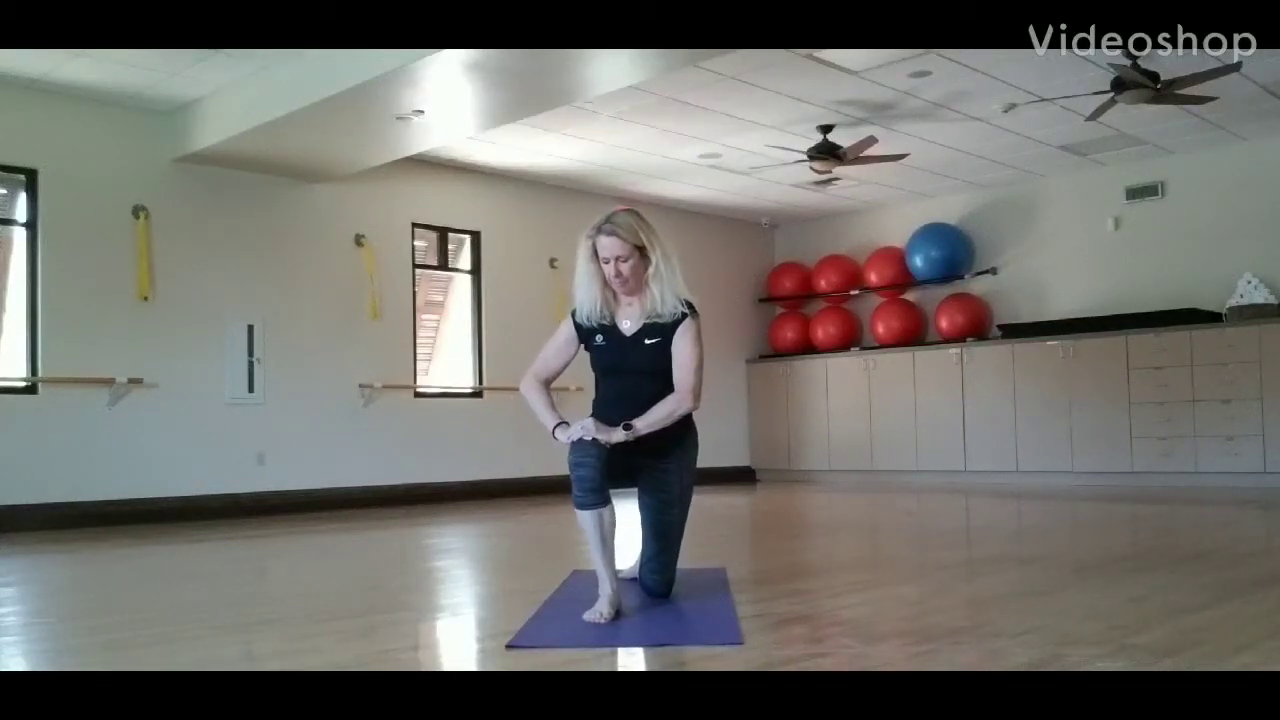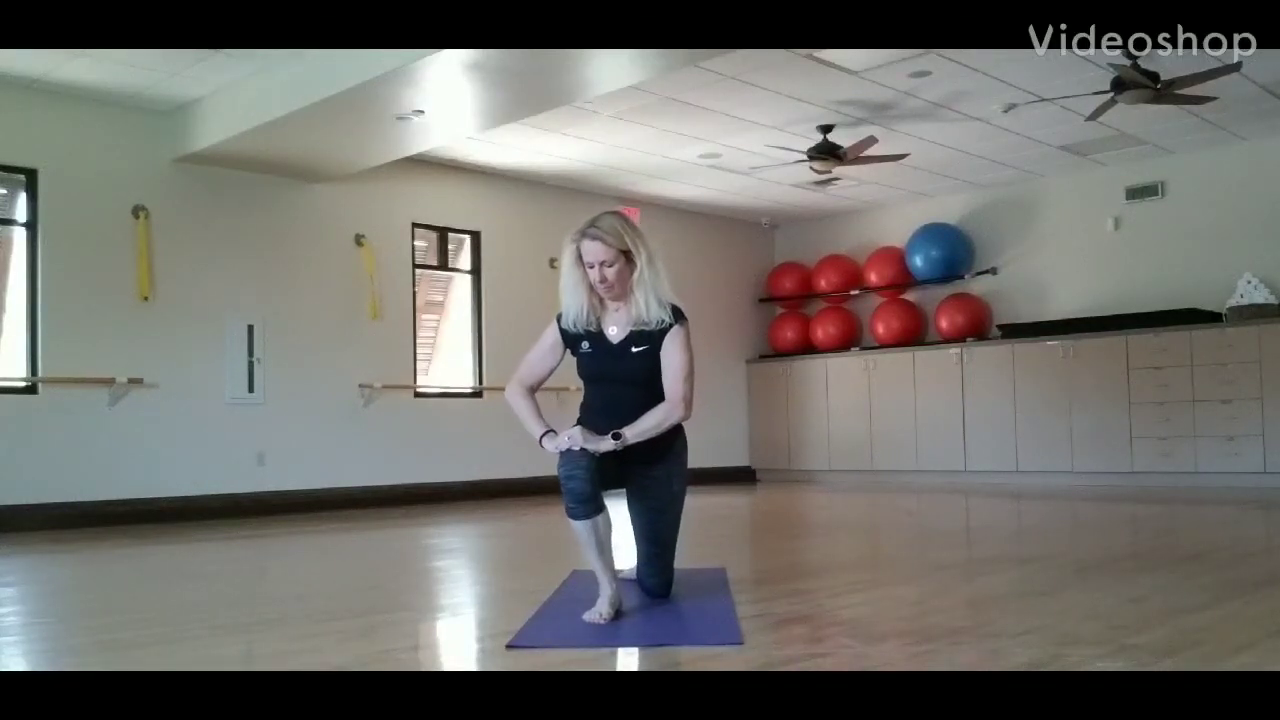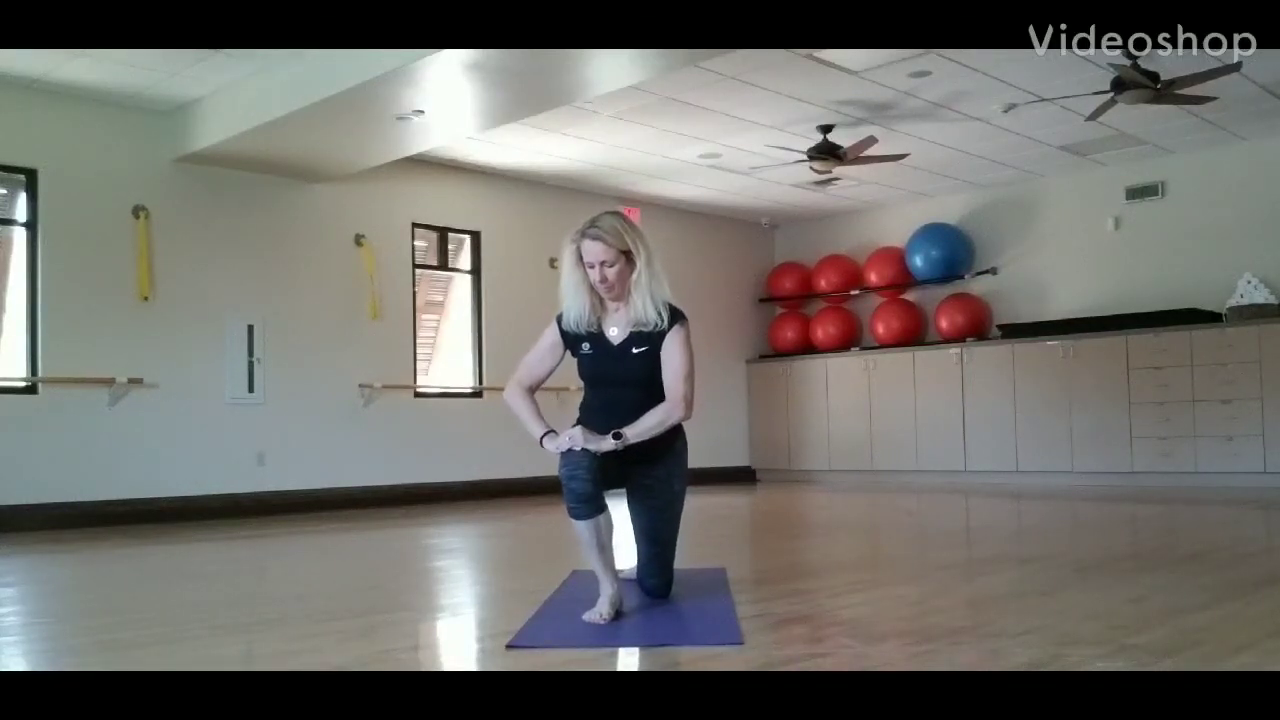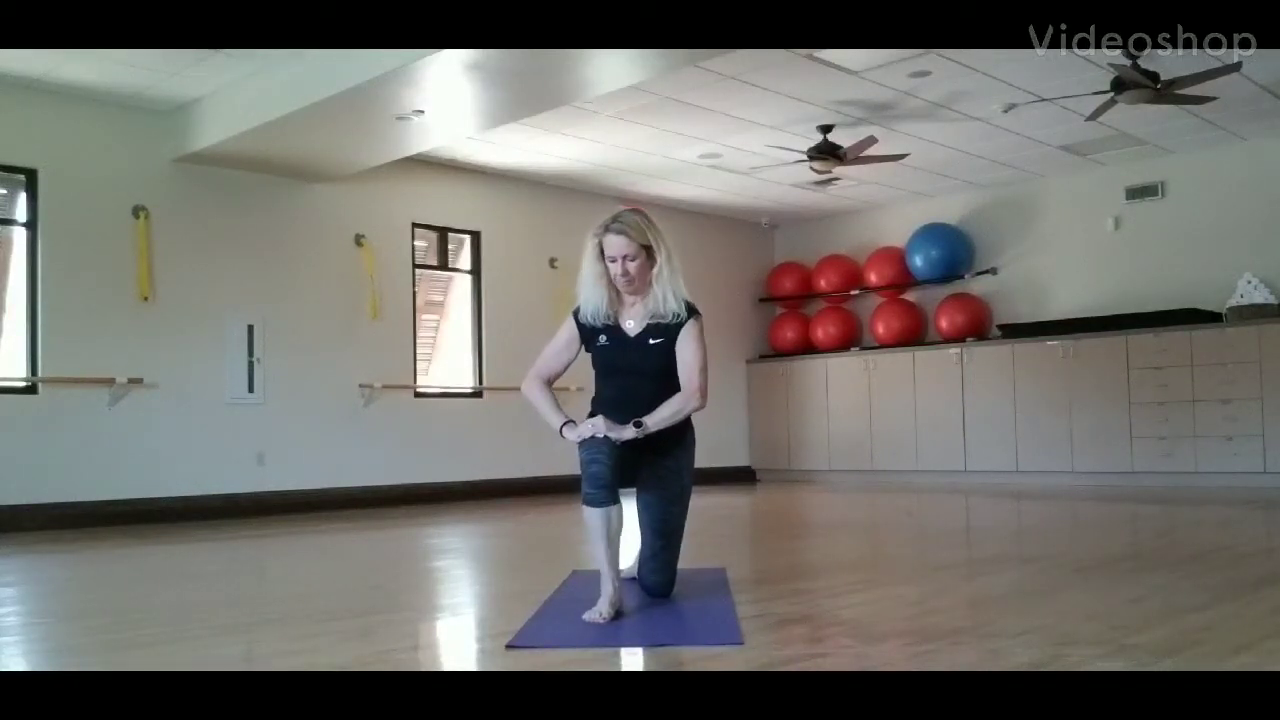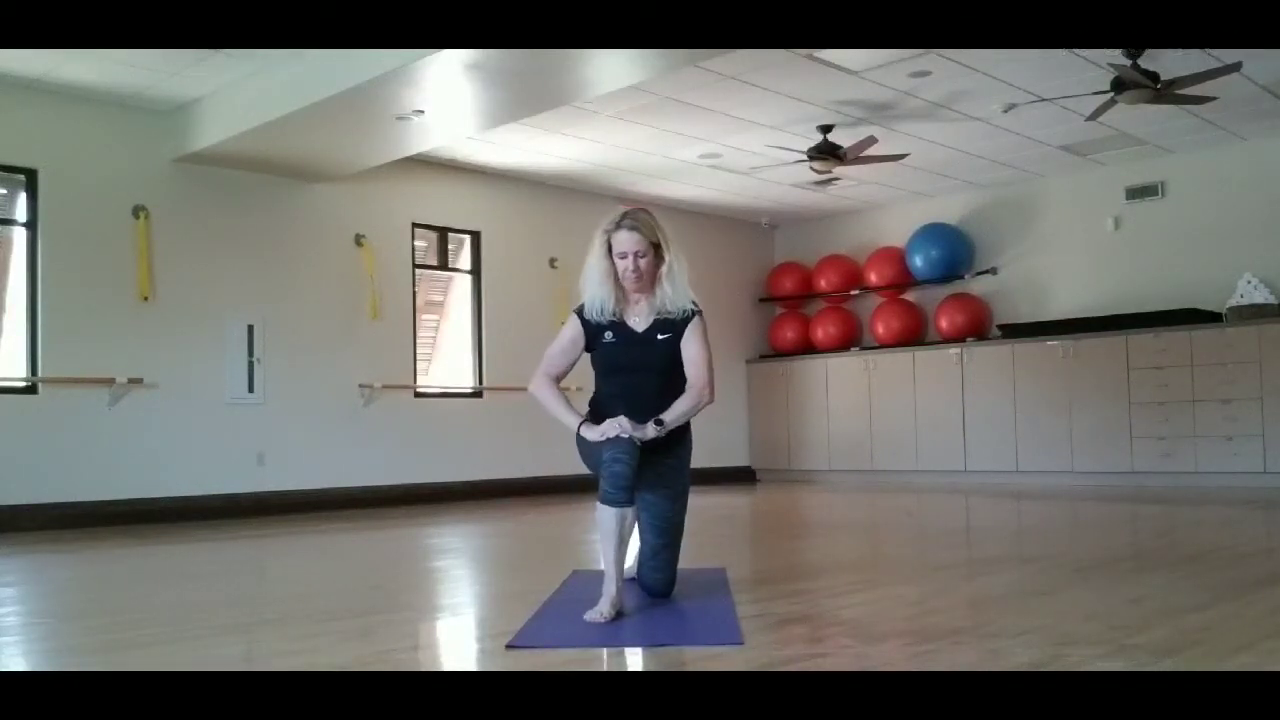
dt=0.5s
person 1, frame 1
left shoulder: (678, 315)
right shoulder: (586, 316)
left elbow: (687, 397)
right elbow: (532, 381)
left wrist: (623, 431)
right wrist: (560, 428)
left hip: (667, 448)
right hip: (607, 440)
left knee: (658, 586)
right knee: (584, 462)
left ankle: (643, 564)
right ankle: (607, 589)
person 1, frame 2
left shoulder: (667, 321)
right shoulder: (572, 321)
left elbow: (678, 405)
right elbow: (518, 387)
left wrist: (612, 440)
right wrist: (547, 436)
left hip: (656, 452)
right hip: (593, 445)
left knee: (656, 586)
right knee: (574, 474)
left ankle: (639, 567)
right ankle: (607, 589)
person 1, frame 3
left shoulder: (667, 321)
right shoulder: (572, 321)
left elbow: (679, 405)
right elbow: (517, 388)
left wrist: (613, 439)
right wrist: (549, 437)
left hip: (656, 452)
right hip: (594, 444)
left knee: (656, 586)
right knee: (575, 473)
left ankle: (640, 569)
right ankle: (608, 588)
person 1, frame 4
left shoulder: (681, 316)
right shoulder: (588, 316)
left elbow: (694, 395)
right elbow: (534, 382)
left wrist: (632, 429)
right wrist: (567, 427)
left hip: (667, 446)
right hip: (606, 440)
left knee: (657, 583)
right knee: (597, 458)
left ankle: (640, 564)
right ankle: (609, 589)
person 1, frame 5
left shoulder: (684, 314)
right shoulder: (590, 314)
left elbow: (702, 389)
right elbow: (541, 381)
left wrist: (651, 427)
right wrist: (584, 427)
left hip: (666, 445)
right hip: (607, 439)
left knee: (658, 584)
right knee: (620, 455)
left ankle: (639, 563)
right ankle: (611, 589)
